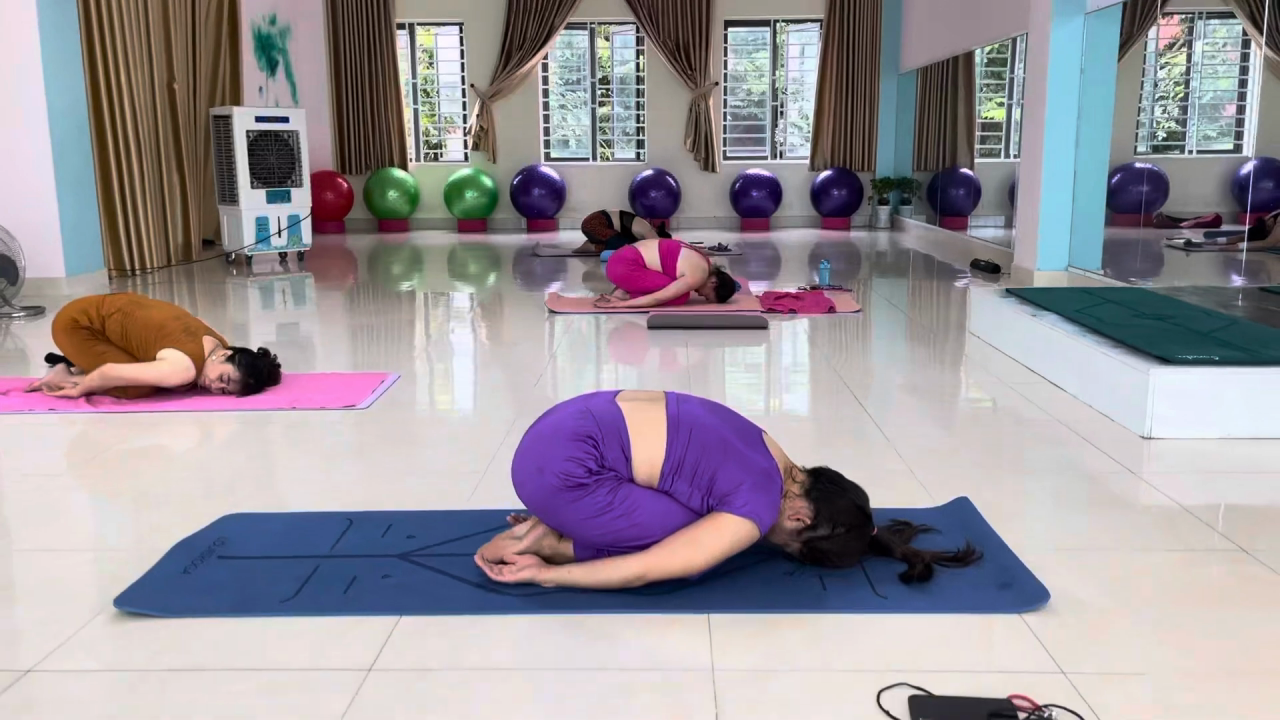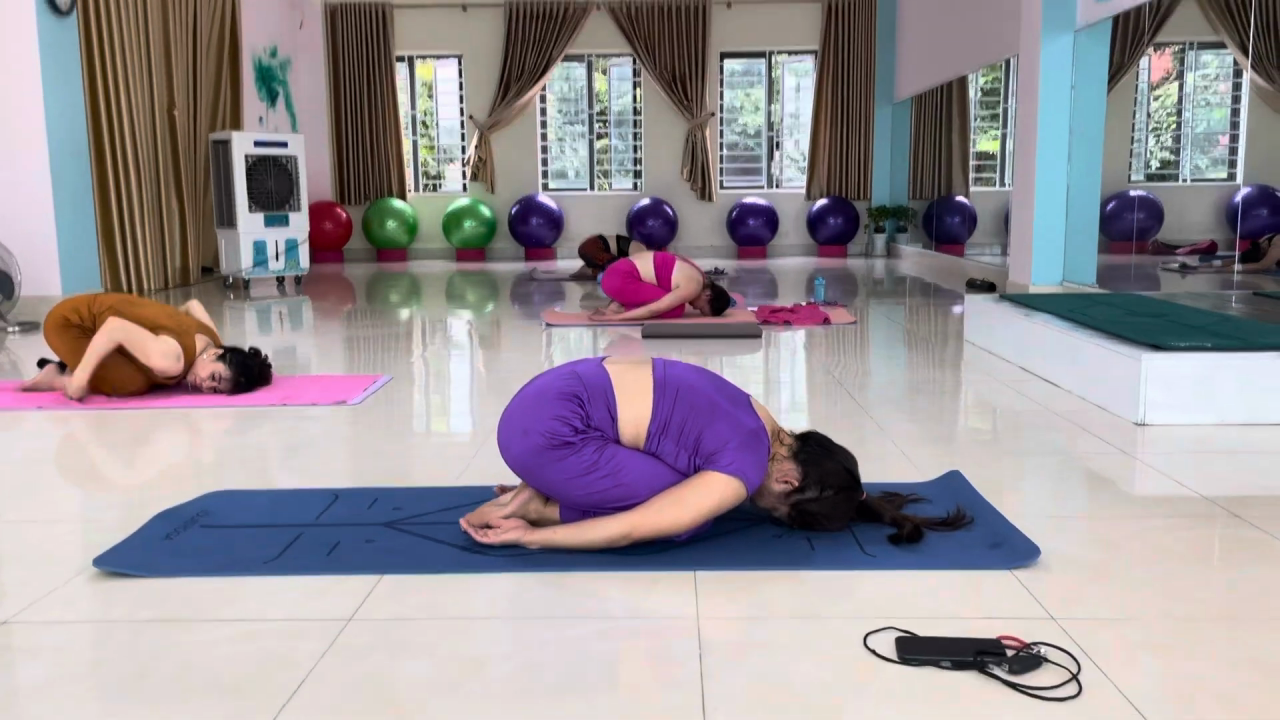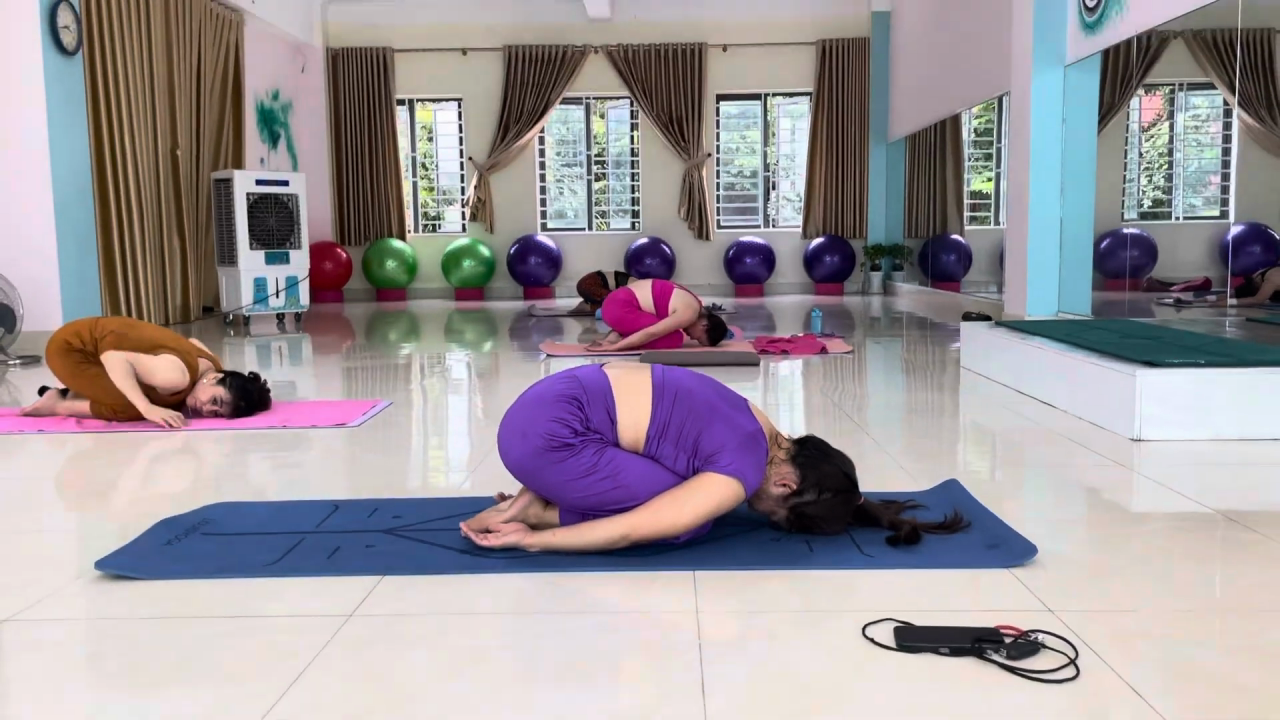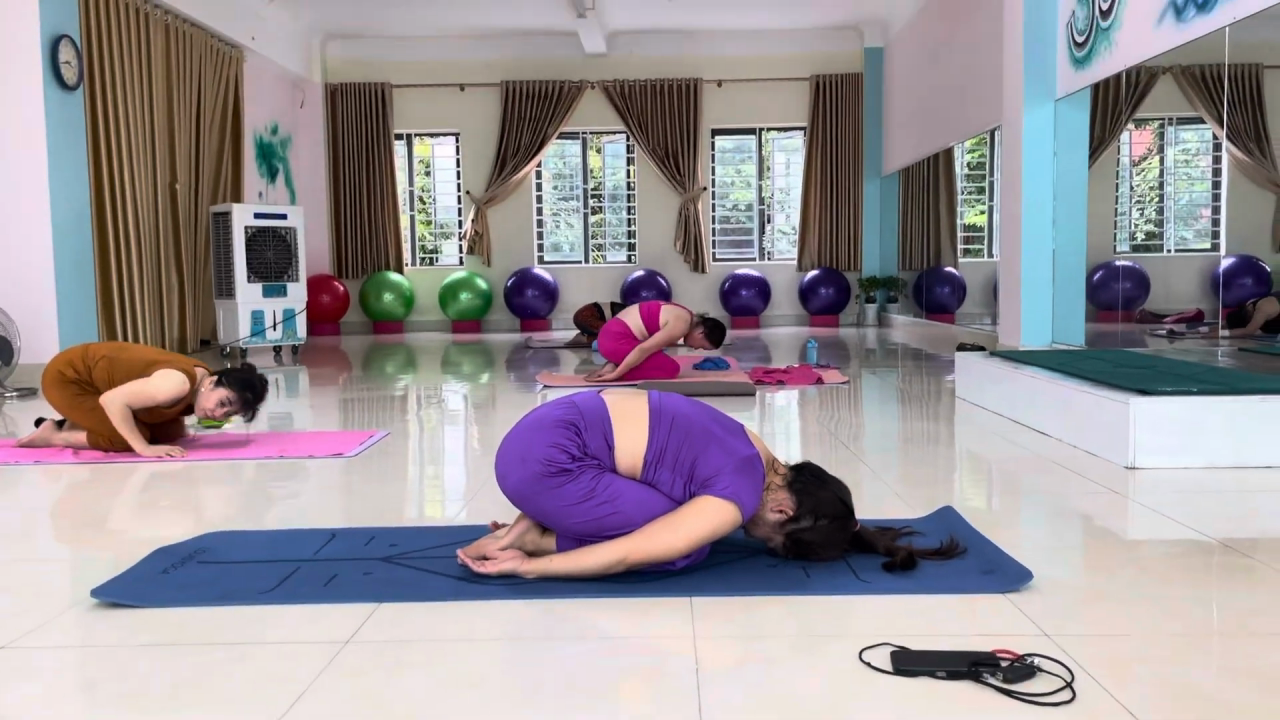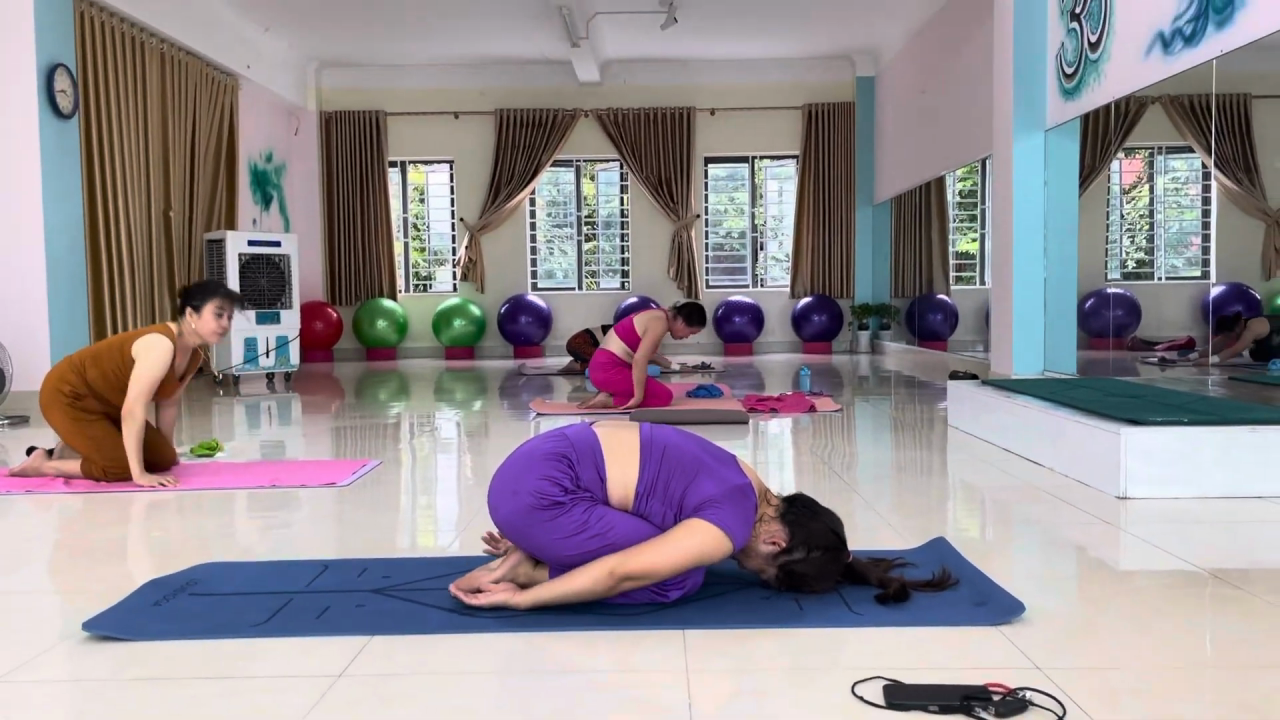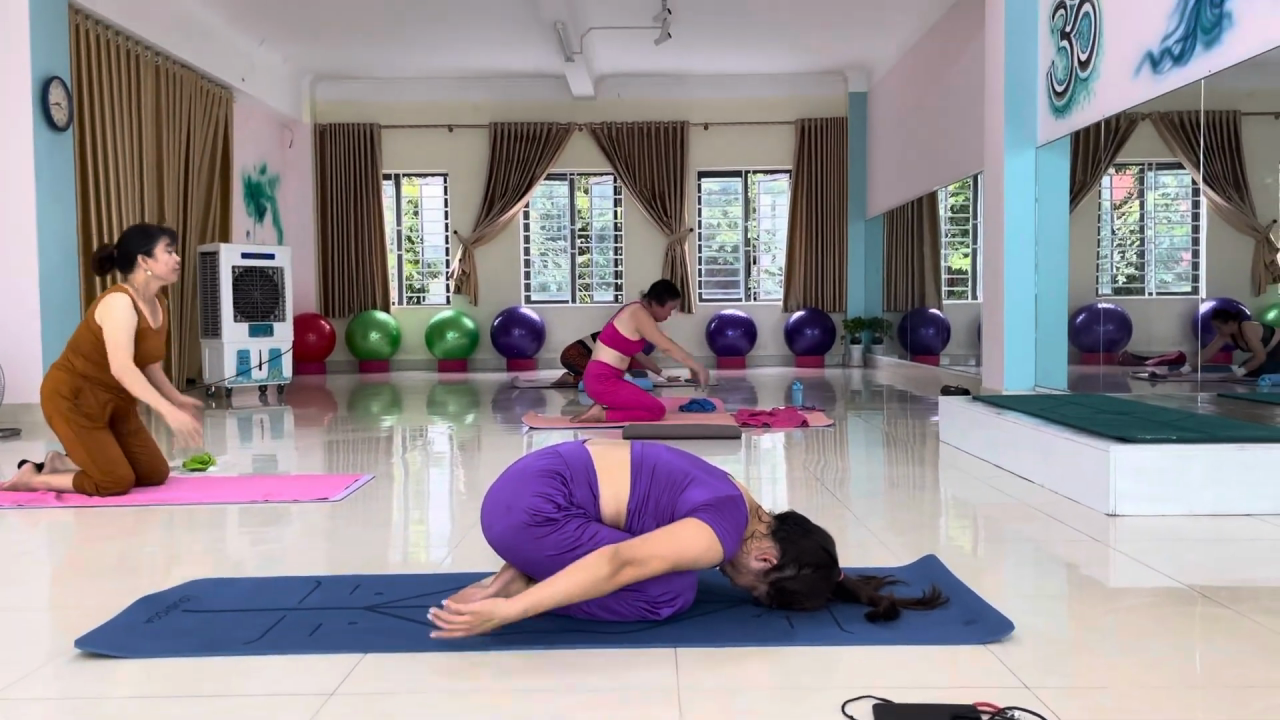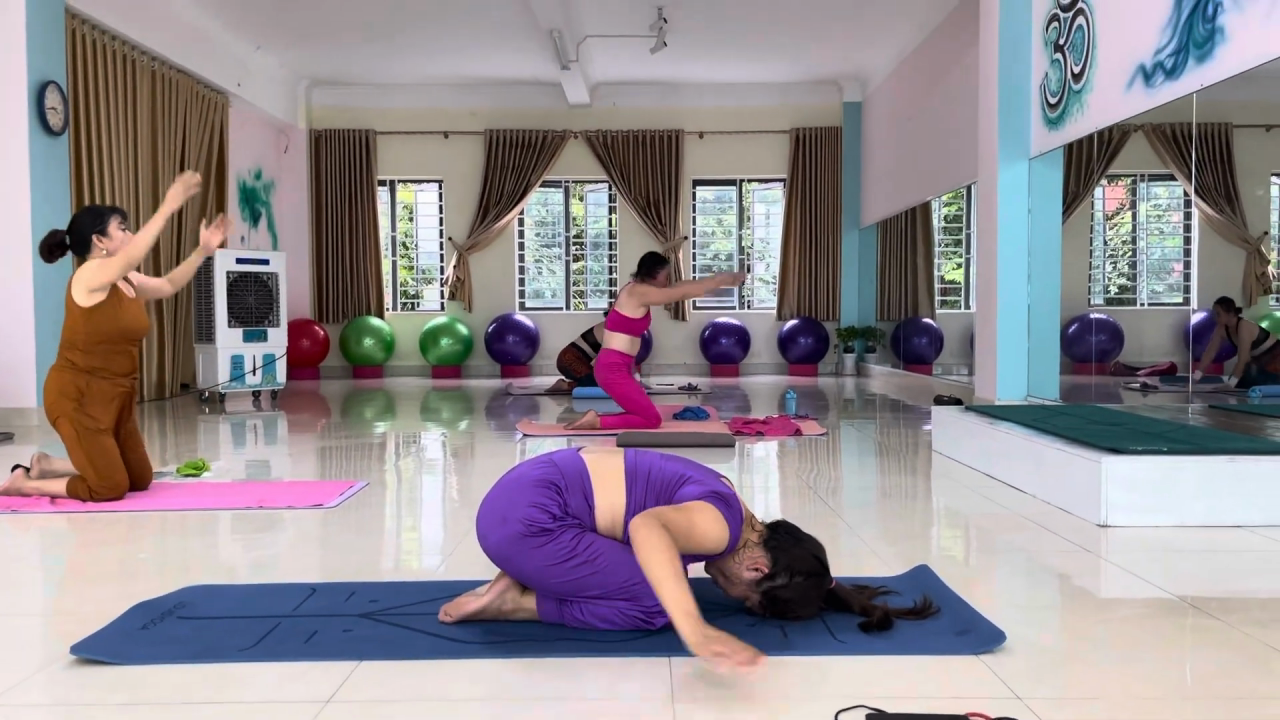
dt=0.4s
person 1, frame 1
left shoulder: (767, 453)
right shoulder: (754, 510)
right elbow: (647, 570)
right wrist: (545, 574)
left hip: (567, 426)
right hip: (559, 469)
right knee: (700, 547)
left ankle: (554, 527)
right ankle: (553, 543)
person 1, frame 2
left shoulder: (752, 420)
right shoulder: (741, 471)
right elbow: (633, 529)
right wrist: (533, 536)
left hip: (549, 395)
right hip: (545, 432)
left knee: (687, 493)
right knee: (689, 516)
left ankle: (542, 493)
right ankle: (538, 508)
person 1, frame 3
left shoulder: (751, 425)
right shoulder: (740, 472)
right elbow: (633, 531)
right wrist: (533, 540)
left hip: (551, 404)
right hip: (545, 435)
left knee: (680, 495)
right knee: (688, 521)
left ankle: (541, 499)
right ankle: (538, 514)
person 1, frame 4
left shoulder: (747, 452)
right shoulder: (736, 496)
right elbow: (629, 555)
right wrist: (529, 567)
left hip: (550, 430)
right hip: (543, 460)
left knee: (671, 516)
right knee: (686, 546)
left ankle: (537, 526)
right ankle: (535, 541)
person 1, frame 5
left shoulder: (739, 484)
right shoulder: (730, 524)
right elbow: (621, 574)
right wrist: (525, 600)
left hip: (543, 464)
right hip: (536, 492)
left knee: (656, 547)
right knee: (678, 578)
left ankle: (533, 554)
right ankle: (527, 574)
person 1, frame 6
left shoulder: (729, 500)
right shoulder: (718, 531)
right elbow: (619, 563)
right wrist: (511, 611)
left hip: (533, 482)
right hip: (527, 506)
left knee: (667, 564)
right knee: (670, 591)
left ankle: (526, 572)
right ankle: (512, 595)
person 1, frame 7
left shoulder: (723, 504)
right shoulder: (722, 526)
right elbow: (648, 528)
right wrist: (696, 631)
left hip: (529, 491)
right hip: (525, 519)
left knee: (666, 584)
right knee: (659, 602)
left ankle: (525, 582)
right ankle: (516, 602)
person 2, frame 1
left shoulder: (216, 344)
right shoulder: (184, 369)
right elbow: (109, 372)
right wrist: (80, 390)
left hip: (109, 314)
right hip: (76, 323)
right knee: (143, 388)
left ankle: (78, 364)
right ankle: (66, 378)
person 2, frame 2
left shoulder: (209, 339)
right shoulder: (172, 361)
left elbow: (193, 304)
right elbow: (114, 327)
right wrist: (80, 377)
left hip: (96, 315)
right hip: (68, 321)
left knee: (164, 379)
right knee: (133, 383)
left ankle: (68, 367)
right ankle: (56, 379)
person 2, frame 3
left shoulder: (210, 364)
right shoulder: (177, 375)
left elbow: (193, 341)
right elbow: (111, 358)
right wrist: (148, 408)
left hip: (100, 339)
right hip: (70, 346)
left knee: (166, 405)
right knee: (129, 409)
left ankle: (75, 394)
right ankle: (57, 405)
person 2, frame 4
left shoulder: (201, 386)
right shoulder: (178, 382)
right elbow: (111, 400)
right wrist: (143, 447)
left hip: (95, 377)
right hip: (66, 377)
left knee: (171, 432)
right knee: (128, 439)
left ankle: (76, 425)
right ankle: (53, 435)
person 2, frame 5
left shoulder: (194, 353)
right shoulder: (161, 345)
left elbow: (169, 402)
right elbow: (132, 409)
left wrist: (168, 448)
right wrist: (138, 472)
left hip: (105, 402)
right hip: (69, 397)
left knee: (164, 461)
right knee: (121, 469)
left ankle: (73, 452)
right ankle: (42, 462)
person 2, frame 6
left shoulder: (159, 305)
right shoulder: (120, 303)
right elbow: (122, 369)
left wrist: (175, 397)
right wrist: (169, 412)
left hip: (116, 401)
right hip: (75, 398)
left knee: (155, 474)
right knee: (116, 482)
left ankle: (61, 463)
right ankle: (31, 479)
person 2, frame 7
left shoulder: (125, 281)
right shoulder: (89, 274)
left elbow: (168, 285)
right elbow: (129, 258)
left wrist: (202, 250)
right wrist: (168, 208)
left hip: (114, 395)
right hip: (77, 396)
left knee: (140, 479)
right knee: (111, 487)
left ankle: (47, 466)
